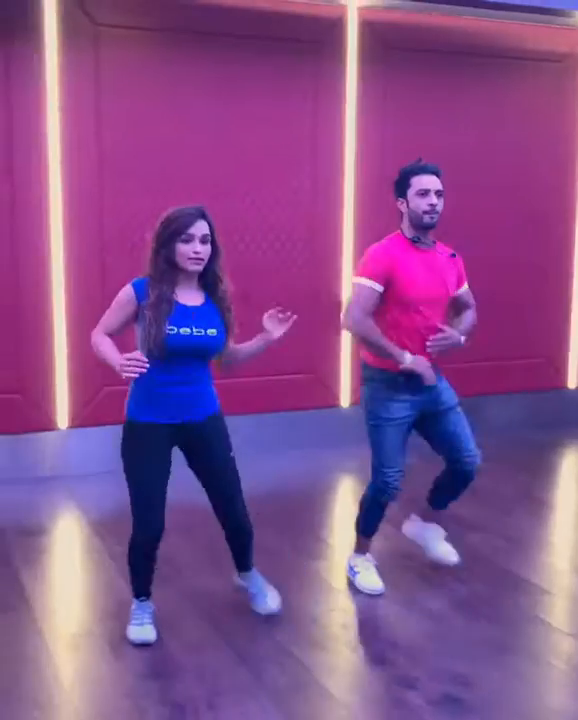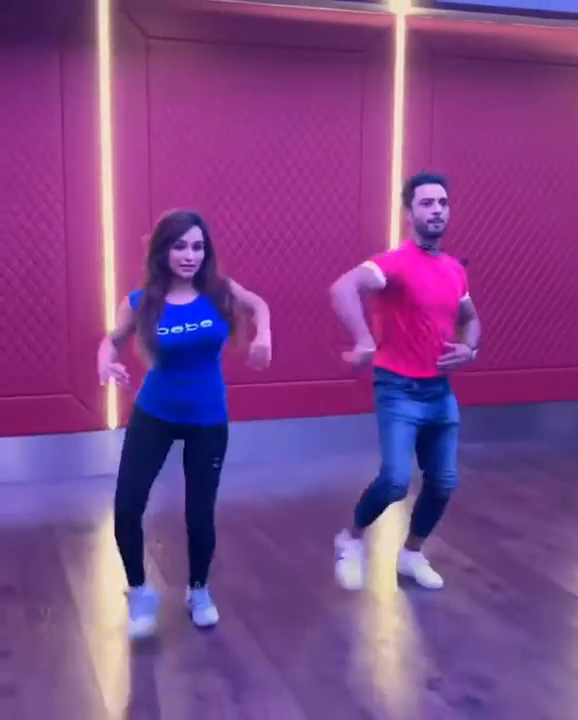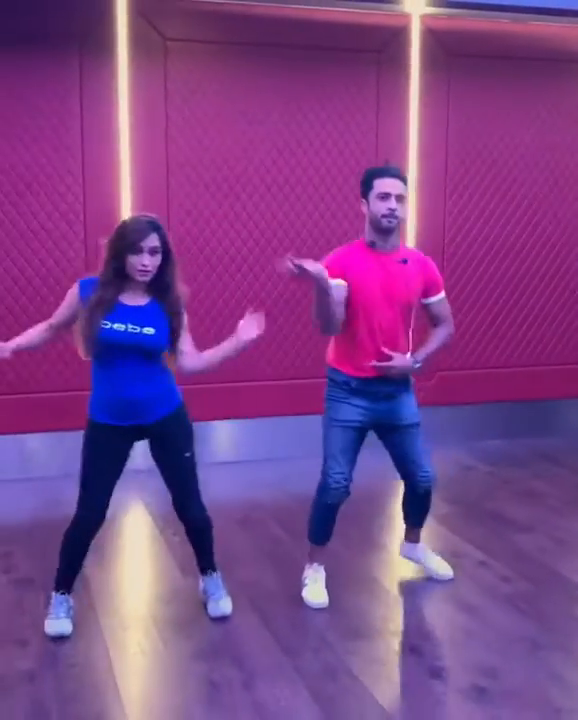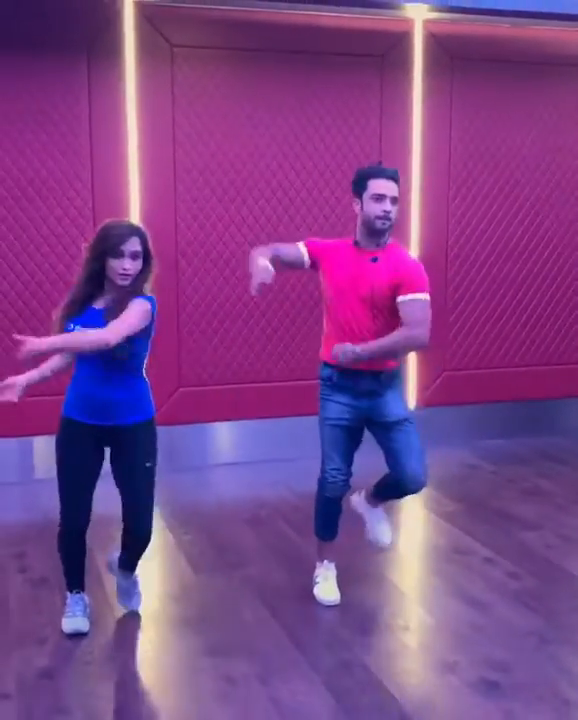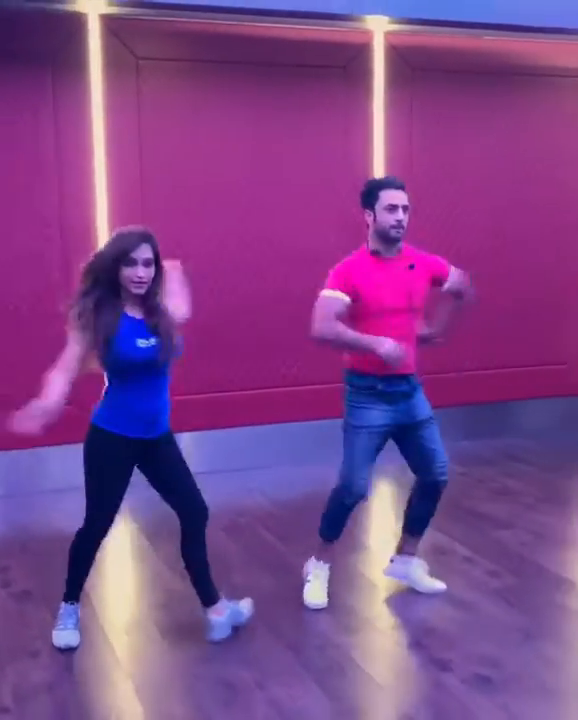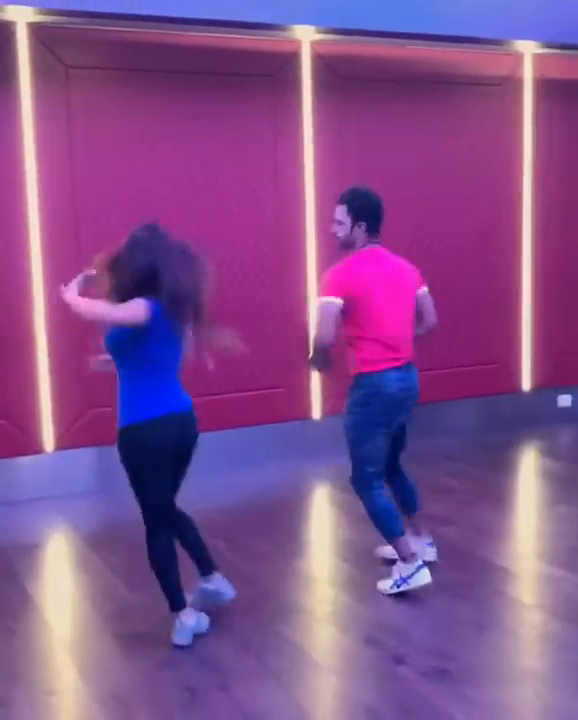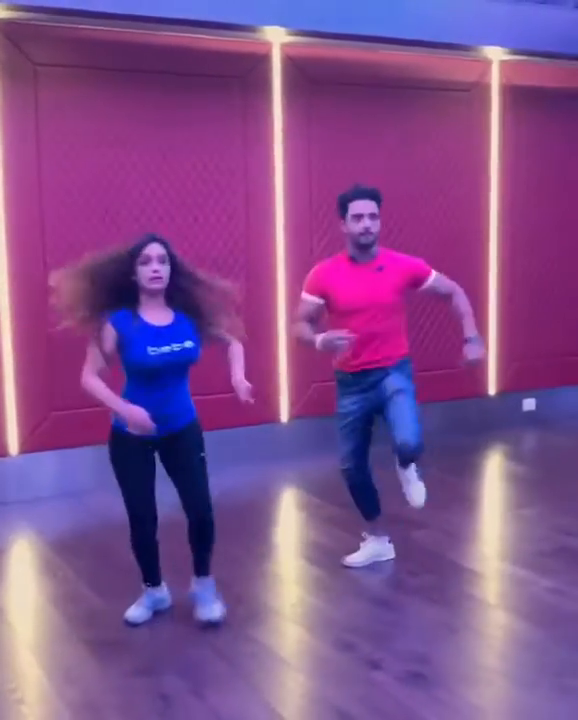
dt=0.4s
person 1, frame 1
left shoulder: (451, 260)
right shoulder: (381, 257)
left elbow: (468, 309)
right elbow: (354, 321)
left wrist: (458, 336)
right wrist: (405, 358)
left hip: (433, 381)
right hip: (390, 385)
left knee: (467, 462)
right knee: (387, 480)
left ankle: (426, 523)
right ankle: (360, 558)
person 1, frame 2
left shoulder: (455, 270)
right shoulder: (395, 263)
left elbow: (470, 320)
right elbow: (342, 290)
left wrist: (469, 349)
right wrist: (364, 340)
left hip: (441, 391)
right hip: (399, 390)
left knee: (442, 483)
right knee: (396, 479)
left ankle: (411, 553)
right ankle: (351, 538)
person 1, frame 3
left shoulder: (422, 266)
right shoulder: (341, 261)
left elbow: (445, 325)
right elbow: (329, 326)
left wrist: (416, 360)
right wrist: (320, 282)
left hip: (397, 391)
right hip: (347, 392)
left knee: (423, 479)
right knee: (334, 485)
left ankle: (414, 544)
right ankle: (314, 568)
person 1, frame 4
left shoulder: (408, 267)
right shoulder: (327, 251)
left elbow: (418, 335)
right elbow: (265, 254)
left wrist: (358, 351)
right wrist: (263, 263)
left hip: (385, 386)
right hip: (338, 386)
left knee: (412, 476)
right knee: (333, 480)
left ankle: (370, 502)
right ankle: (325, 565)
person 1, frame 5
left shoulder: (425, 261)
right shoulder: (349, 271)
left elbow: (461, 286)
right elbow: (320, 328)
left wrist: (433, 328)
right wrist: (374, 343)
left hip: (408, 388)
right hip: (369, 392)
left knee: (435, 474)
right knee: (353, 486)
left ankle: (406, 560)
right ankle: (318, 565)
person 1, frame 6
left shoulder: (338, 276)
right shoulder: (405, 268)
left elbow: (323, 339)
right elbow: (429, 322)
left wrist: (319, 362)
left hip: (373, 385)
right hip: (403, 380)
left knee: (364, 478)
right knee: (386, 465)
left ankle: (411, 565)
right ankle: (419, 540)
person 1, frame 7
left shoulder: (405, 266)
right shoulder: (322, 274)
left elbow: (455, 293)
right elbow: (301, 325)
left wrist: (471, 337)
right wrist: (320, 339)
left hip: (393, 373)
right hip: (350, 383)
left knee: (408, 442)
right knee: (352, 466)
left ankle: (407, 466)
right ankle: (377, 540)
person 2, frame 1
left shoulder: (217, 299)
right shoulder: (141, 293)
left elbow: (228, 356)
right elbow: (99, 334)
left wrist: (268, 339)
right wrist: (118, 361)
left hip: (204, 420)
right hip: (148, 425)
left knee: (234, 512)
right knee: (149, 524)
left ankle: (248, 576)
right ankle: (141, 604)
person 2, frame 2
left shoulder: (219, 291)
right shoulder: (141, 301)
left elbow: (258, 302)
right elbow: (112, 340)
left wrist: (262, 335)
right wrist: (106, 364)
left hip: (207, 421)
right hip: (153, 416)
left knee: (200, 513)
right knee: (127, 506)
left ankle: (198, 591)
right ankle: (140, 592)
person 2, frame 3
left shoulder: (170, 305)
right shoulder: (90, 292)
left elbow: (188, 364)
right elbow: (49, 328)
left wrist: (238, 341)
left hip: (167, 418)
right hip: (107, 423)
left knee: (190, 507)
right knee: (89, 514)
left ankle: (211, 581)
right ankle: (61, 598)
person 2, frame 4
left shoulder: (140, 304)
right shoulder: (80, 300)
left elbow: (106, 339)
left wrist: (44, 344)
left hip: (134, 425)
right hip: (79, 424)
left knee: (138, 521)
right knee: (74, 518)
left ankle: (124, 566)
right ankle: (76, 597)
person 2, frame 5
left shoulder: (156, 311)
right shoulder: (100, 316)
left elbow: (181, 314)
right elbow: (65, 370)
left wrist: (173, 272)
right wrist: (46, 405)
left hip: (155, 437)
right hip: (113, 439)
left knee: (194, 514)
right knee: (96, 527)
left ankle: (217, 608)
right ankle: (70, 608)
person 2, frame 6
left shoulder: (140, 306)
right shoulder: (173, 302)
left elbow: (91, 310)
left wrist: (73, 290)
left hip: (144, 430)
right hip: (177, 421)
left knee: (156, 518)
right knee: (166, 508)
left ankle: (185, 616)
right ankle: (212, 578)
person 2, frame 7
left shoulder: (192, 314)
right shoulder: (117, 322)
left elbow: (232, 342)
right elbow: (90, 377)
left wrist: (238, 378)
right wrist: (126, 410)
left hip: (182, 428)
right hip: (132, 435)
left knee: (200, 510)
right knee: (143, 519)
left ankle: (204, 584)
right ankle: (154, 591)
